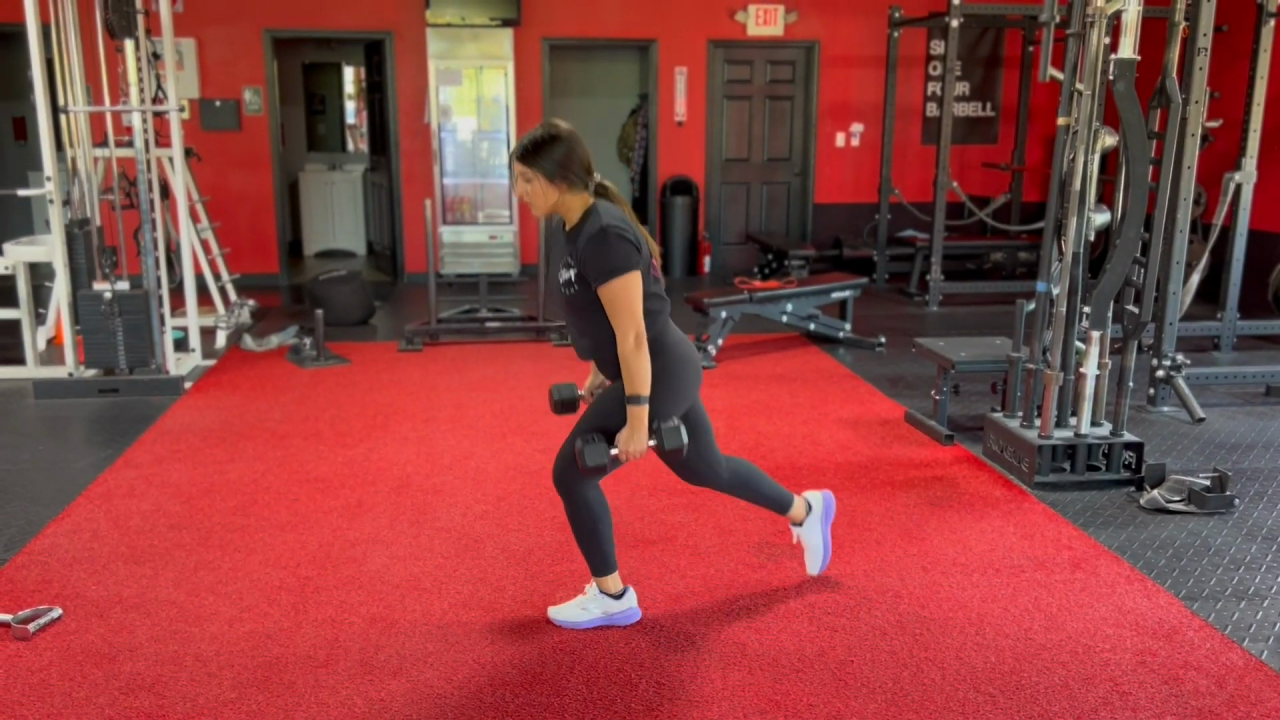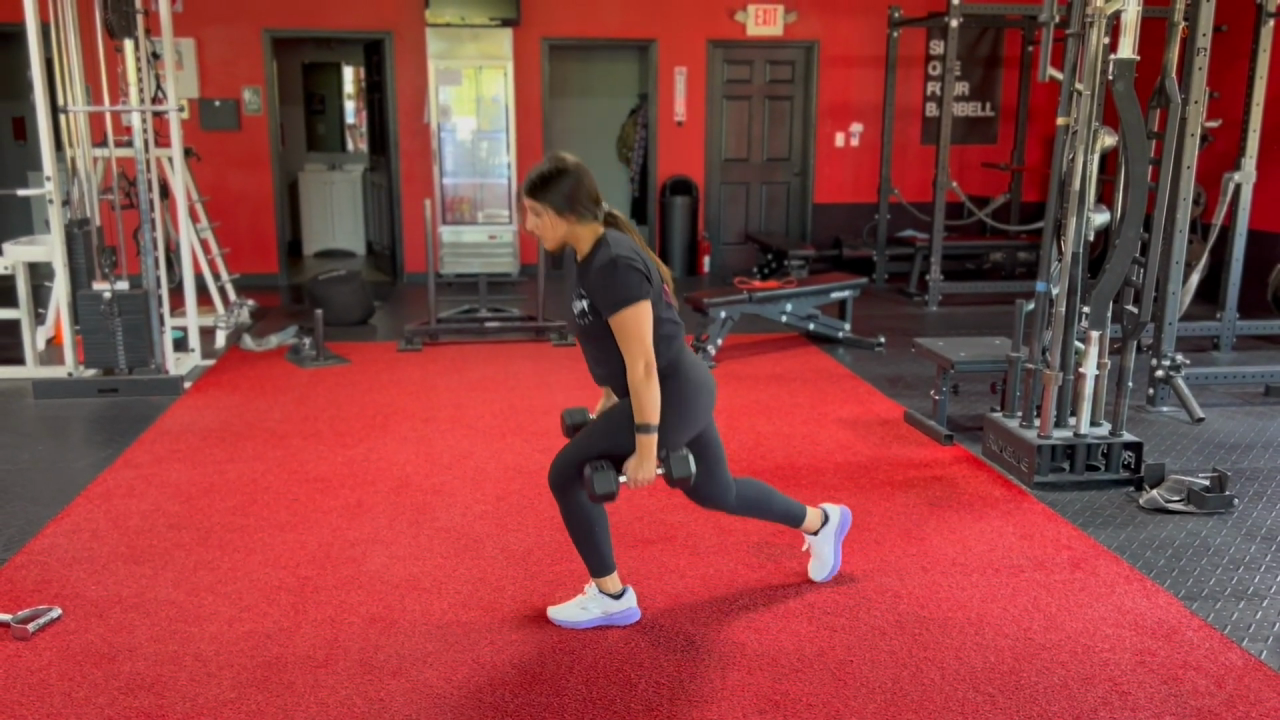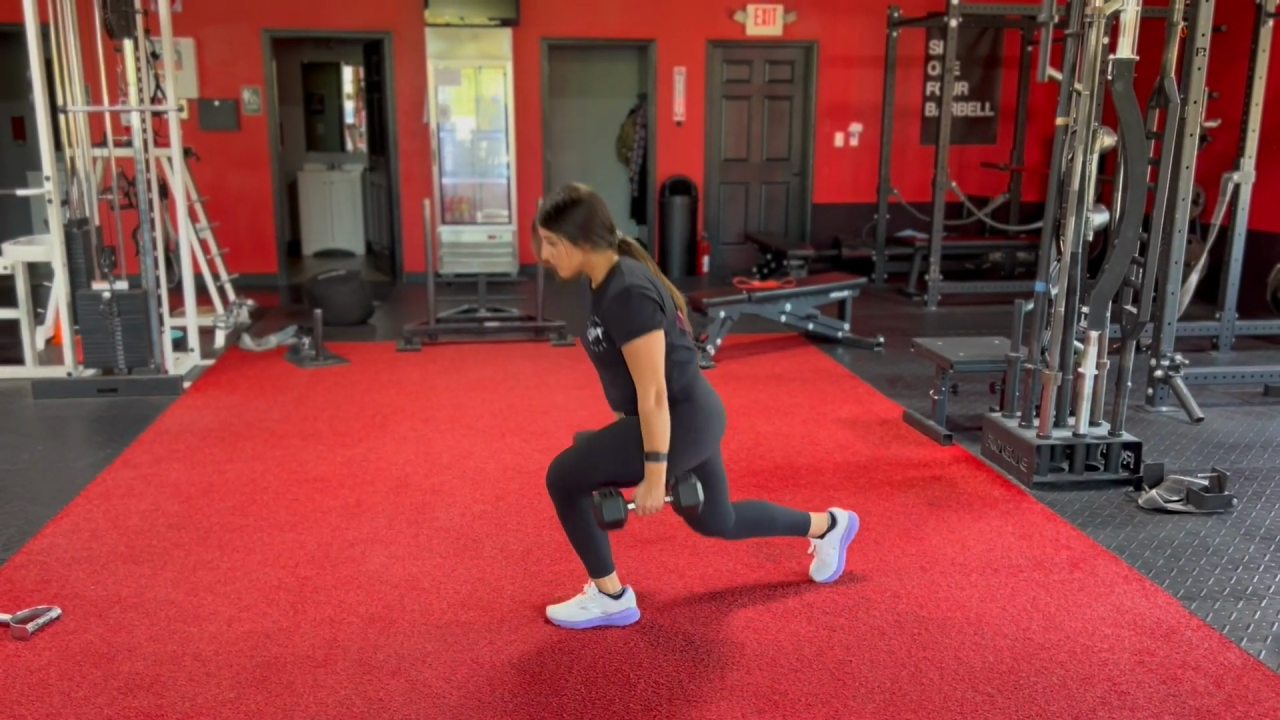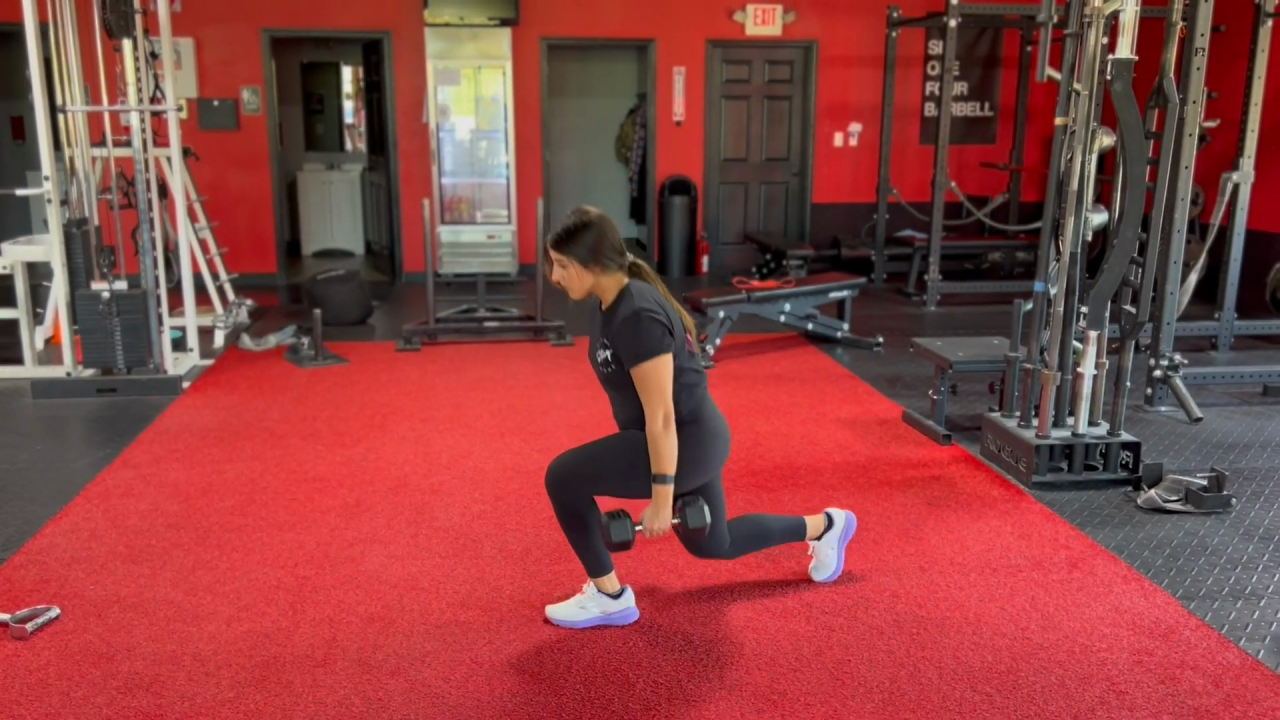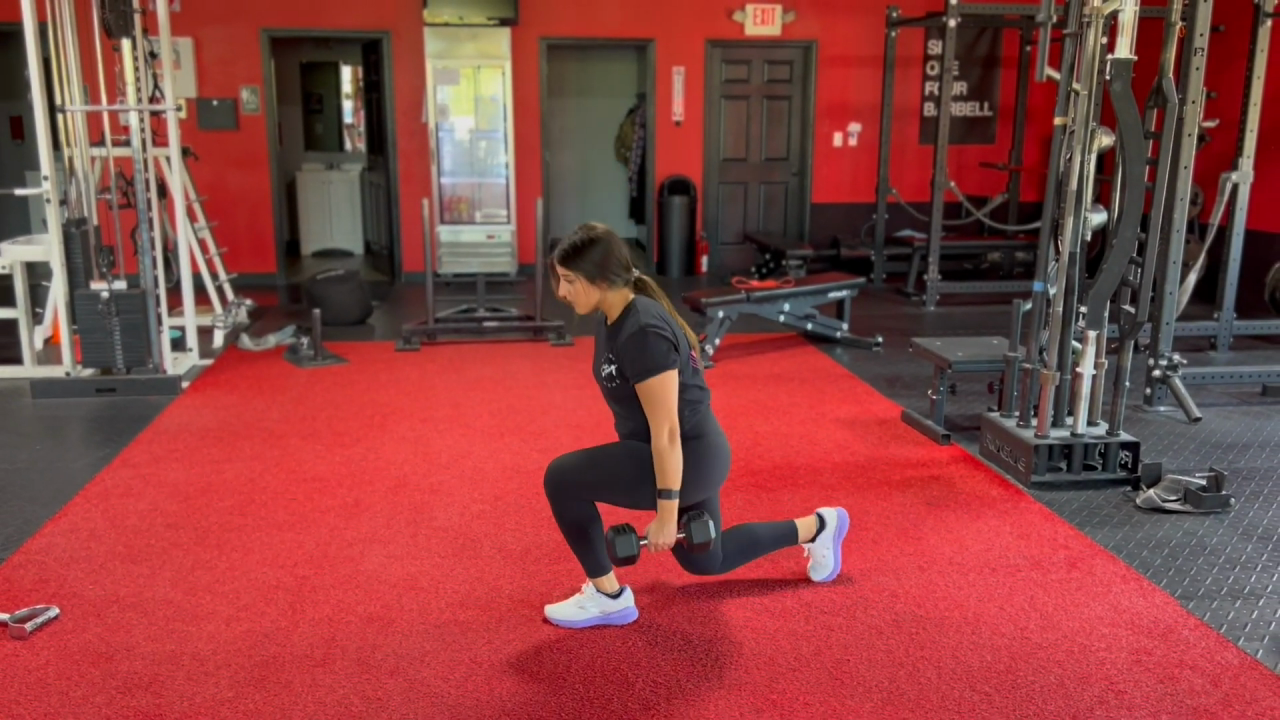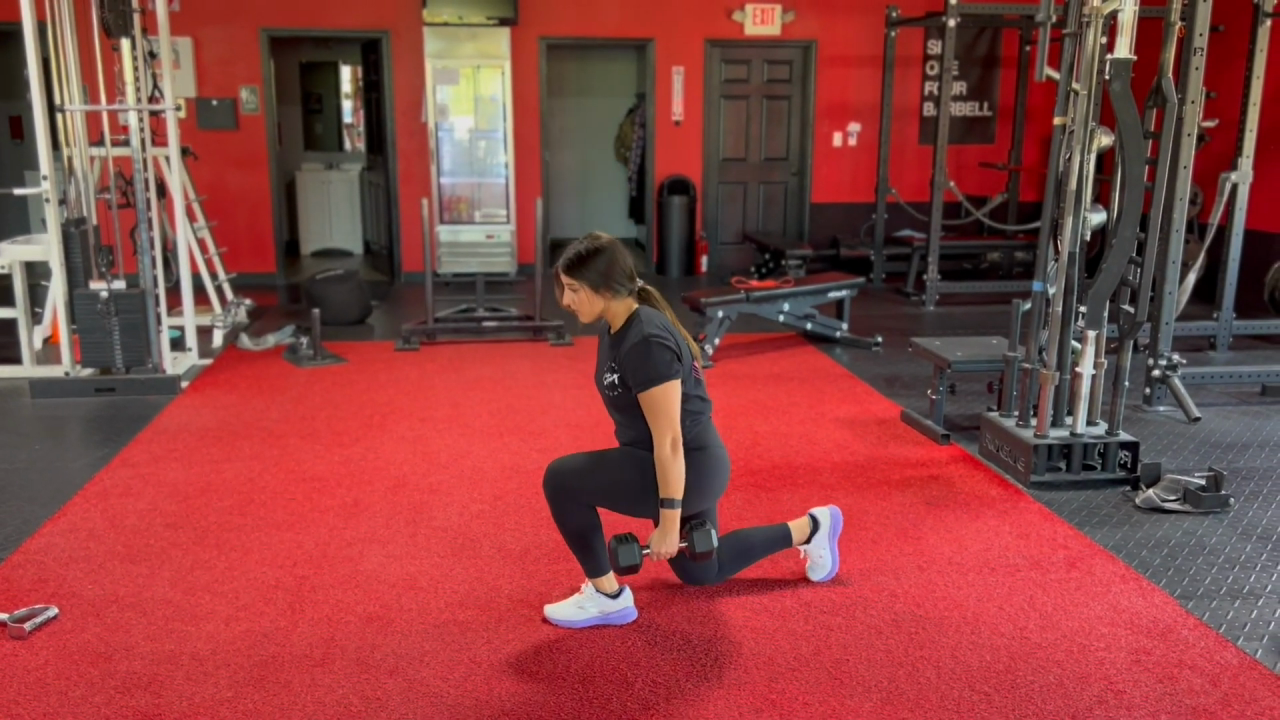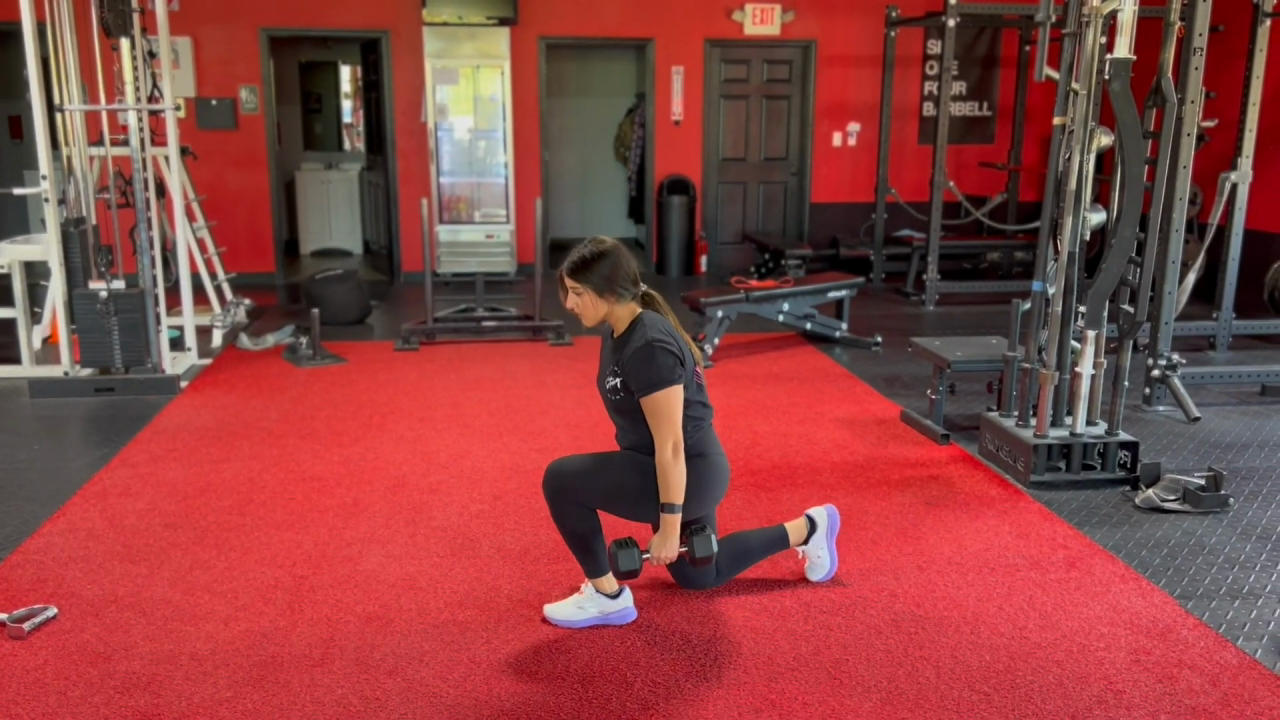
dt=0.1s
person 1, frame 1
left shoulder: (602, 235)
right shoulder: (580, 225)
left elbow: (633, 335)
left wrist: (636, 419)
right wrist: (599, 372)
left hip: (657, 373)
right hip: (668, 366)
left knee: (573, 474)
right knee: (701, 467)
left ankle: (612, 598)
right ankle: (808, 509)
person 1, frame 2
left shoulder: (613, 266)
right shoulder: (590, 254)
left elbow: (644, 366)
left wrist: (646, 448)
right wrist: (611, 396)
left hip: (672, 398)
right hip: (683, 390)
left knee: (568, 475)
right knee: (715, 491)
left ankle: (610, 597)
right ankle: (822, 522)
person 1, frame 3
left shoulder: (627, 295)
right shoulder: (605, 281)
left elbow: (653, 393)
left wrist: (654, 473)
right wrist: (625, 425)
left hip: (683, 421)
right hip: (690, 415)
left knee: (566, 477)
right knee: (716, 519)
left ankle: (610, 597)
right ankle: (829, 525)
person 1, frame 4
left shoulder: (637, 317)
right shoulder: (611, 302)
left elbow: (661, 417)
left wrist: (661, 498)
right wrist: (629, 449)
left hip: (688, 442)
right hip: (695, 434)
left knee: (565, 479)
right knee: (712, 543)
left ankle: (609, 596)
right ankle: (825, 526)
person 1, frame 5
left shoulder: (642, 334)
right shoulder: (616, 317)
left elbow: (666, 431)
left wrist: (666, 512)
right wrist: (630, 465)
left hip: (691, 457)
right hip: (686, 453)
left knee: (563, 479)
right knee: (705, 558)
left ankle: (608, 596)
right ankle: (819, 527)
person 1, frame 6
left shoulder: (645, 343)
right shoulder: (618, 326)
left elbow: (669, 441)
left wrist: (668, 522)
right wrist: (630, 472)
left hip: (691, 469)
right hip: (688, 465)
left knee: (562, 480)
right knee: (699, 569)
left ankle: (607, 596)
right ankle: (813, 527)
person 1, frame 7
left shoulder: (648, 348)
right shoulder: (621, 330)
left elbow: (671, 447)
left wrist: (669, 527)
right wrist: (630, 478)
left hip: (690, 472)
right hip: (682, 469)
left knee: (561, 480)
right knee: (698, 575)
left ankle: (606, 596)
right ankle: (809, 528)
